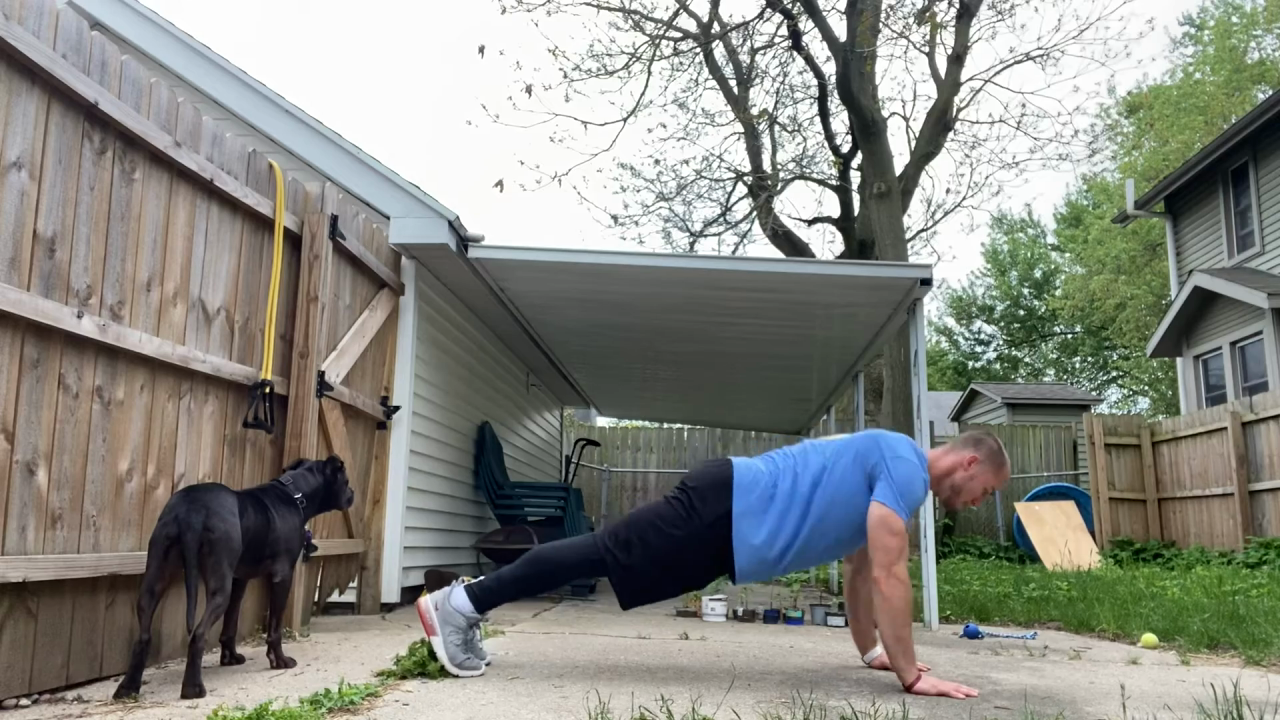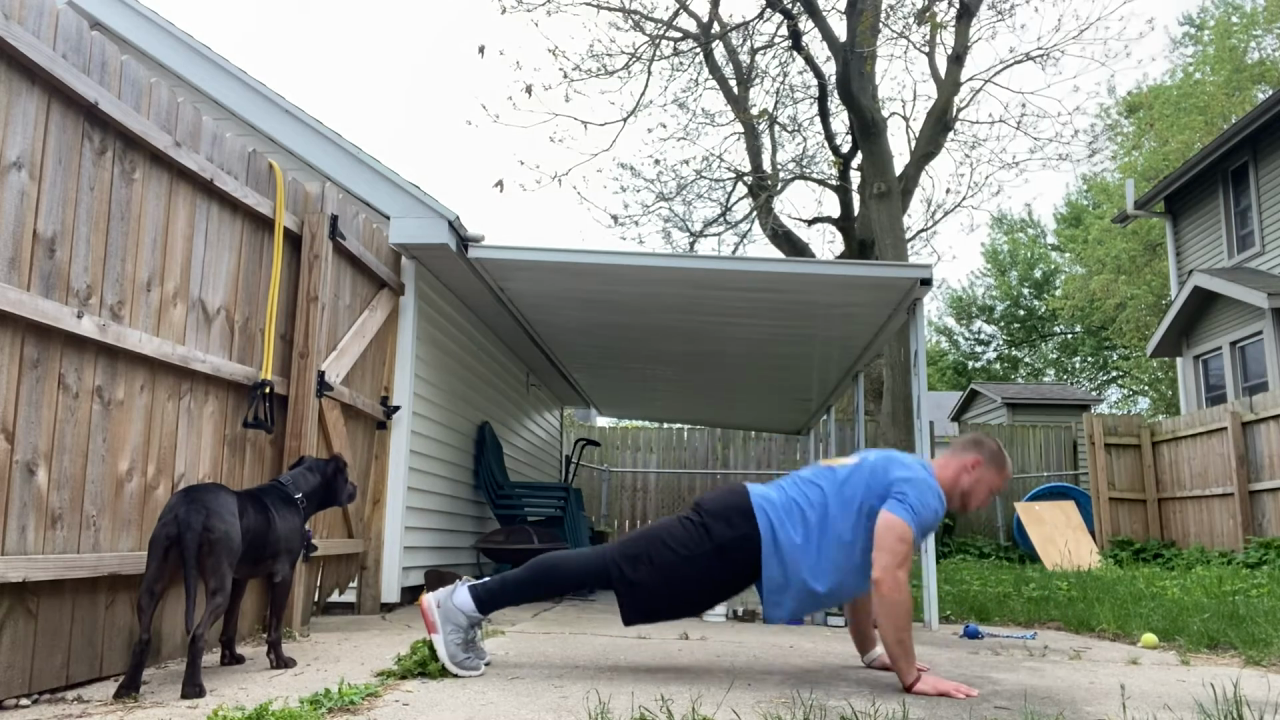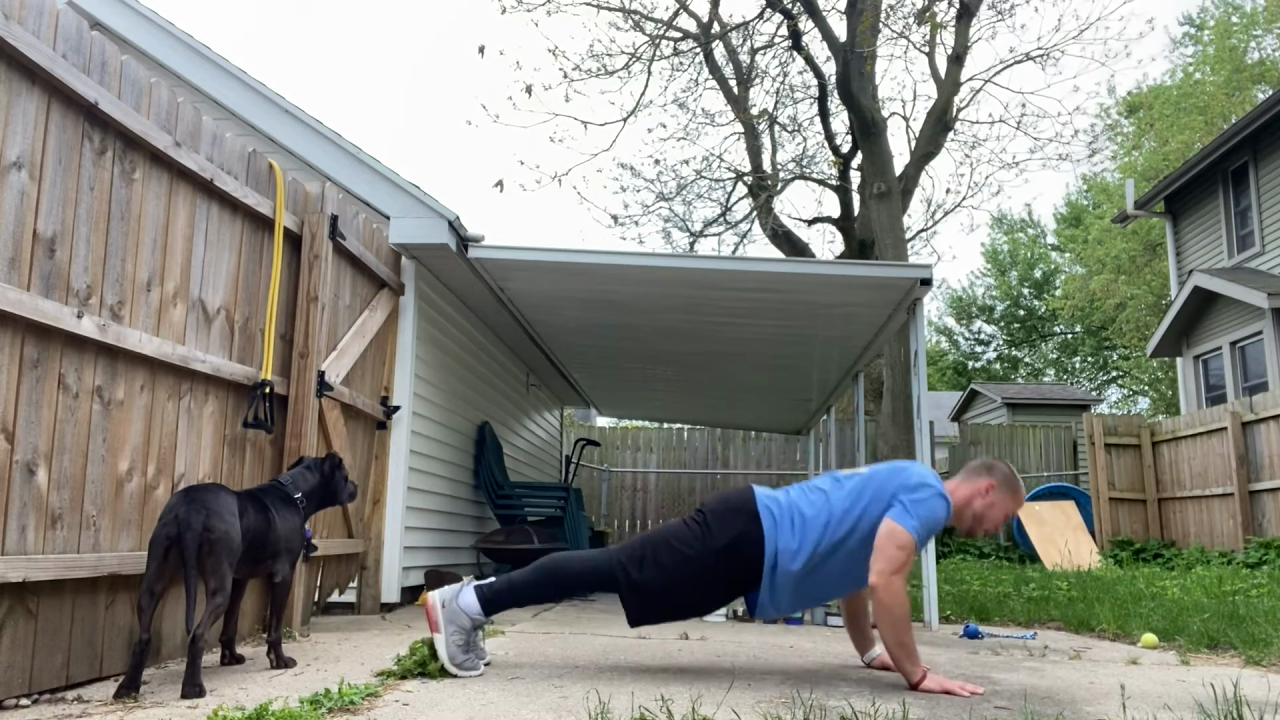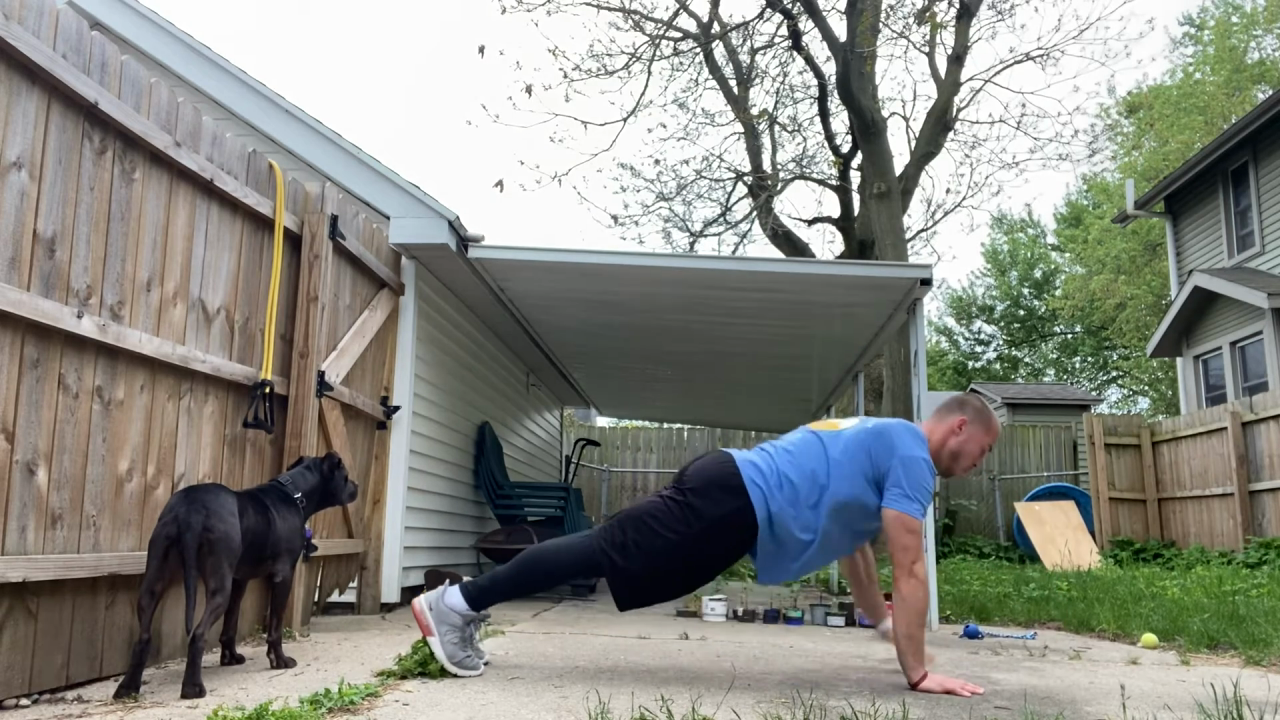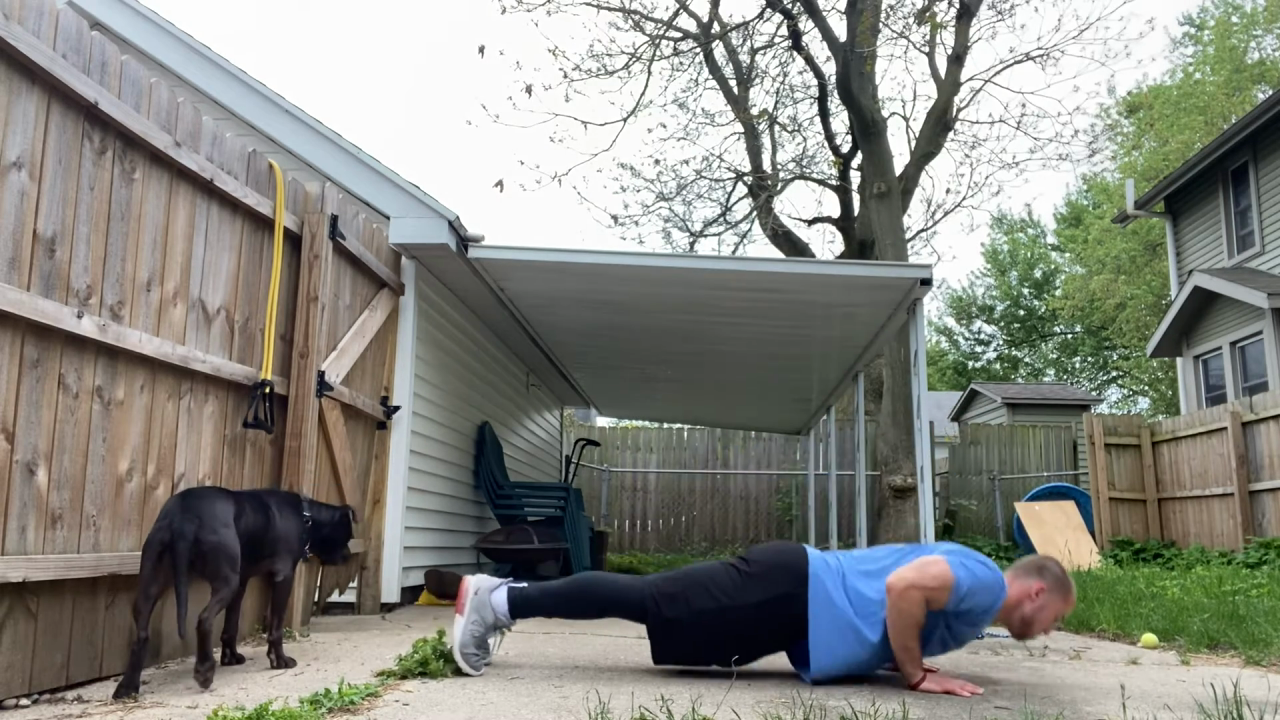
dt=1s
person 1, frame 1
left shoulder: (895, 466)
right shoulder: (907, 467)
left elbow: (857, 559)
right elbow: (886, 573)
left wrist: (870, 647)
right wrist: (909, 672)
left hip: (735, 514)
right hip: (728, 509)
left knee: (598, 557)
right knee: (601, 555)
left ankle: (466, 602)
right ankle: (459, 603)
person 1, frame 2
left shoulder: (900, 476)
right shoulder: (921, 488)
left elbow: (859, 575)
right elbow: (885, 580)
left wrist: (872, 651)
right wrist: (912, 674)
left hip: (748, 531)
right hip: (743, 533)
left knee: (607, 565)
right knee: (611, 568)
left ankle: (465, 602)
right ankle: (461, 603)
person 1, frame 3
left shoulder: (913, 491)
right shoulder: (929, 496)
left elbow: (841, 548)
right elbow: (884, 582)
left wrist: (867, 648)
right wrist: (915, 672)
left hip: (755, 536)
right hip: (748, 535)
left knee: (611, 571)
right knee: (614, 571)
left ankle: (470, 598)
right ankle: (467, 601)
person 1, frame 4
left shoulder: (885, 439)
right shoulder: (912, 456)
left elbow: (848, 538)
right elbow: (909, 572)
left wrist: (880, 619)
right wrist: (918, 672)
left hip: (727, 488)
right hip: (732, 505)
left knee: (599, 552)
right knee: (604, 554)
left ankle: (459, 604)
right ankle: (453, 603)
person 1, frame 5
left shoulder: (969, 575)
right shoulder: (985, 586)
right elbow: (904, 585)
left wrist: (886, 657)
right wrist: (914, 672)
left hip: (804, 585)
right hip: (792, 596)
left knee: (646, 594)
right knee: (647, 601)
left ankle: (505, 594)
right ankle: (496, 599)
